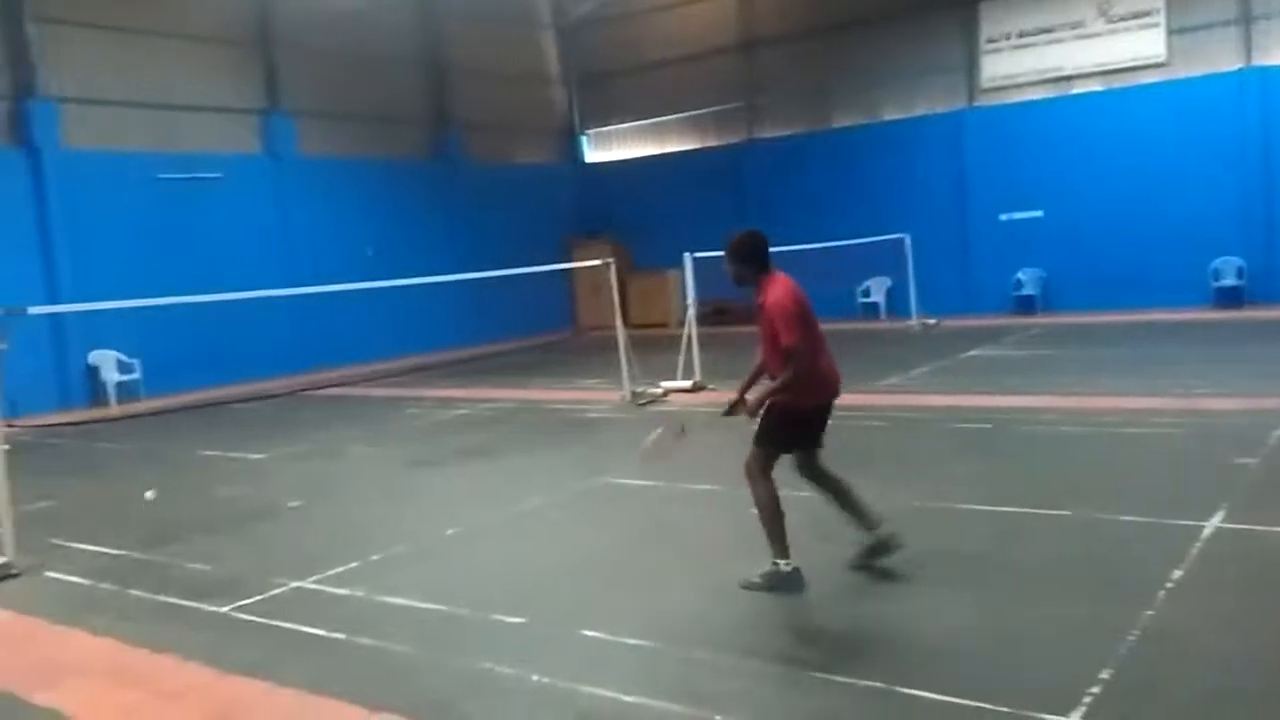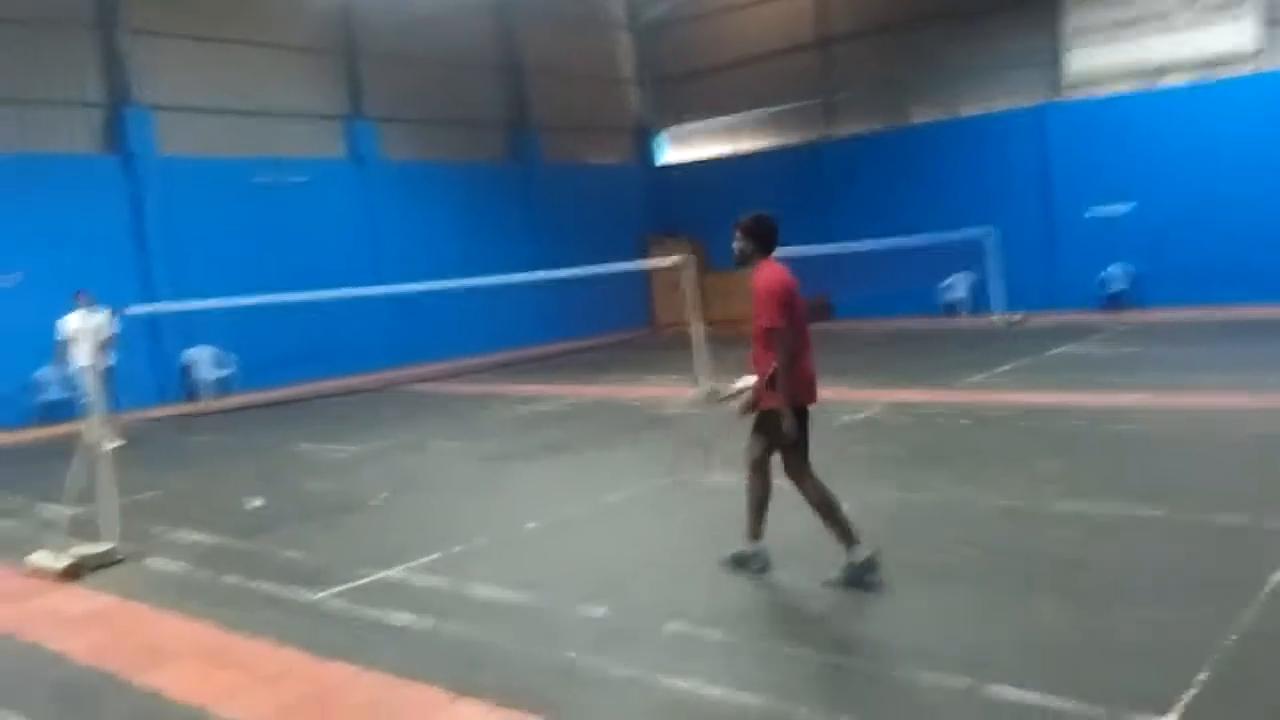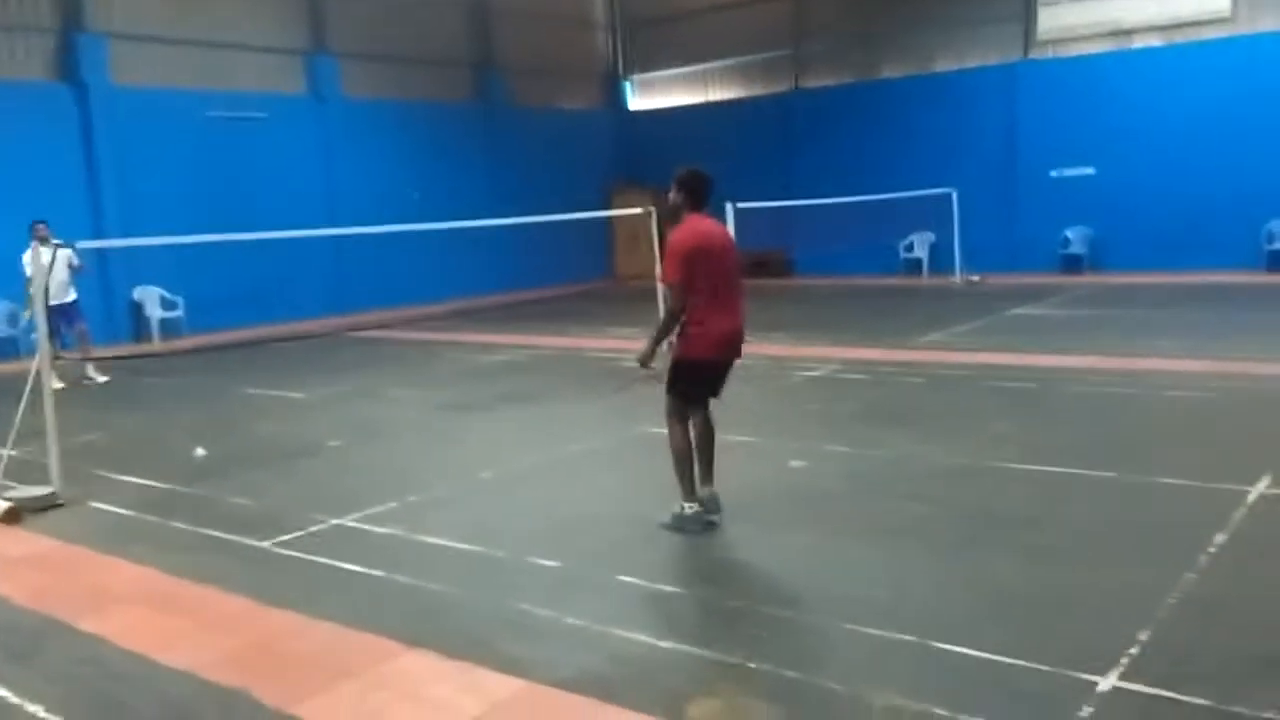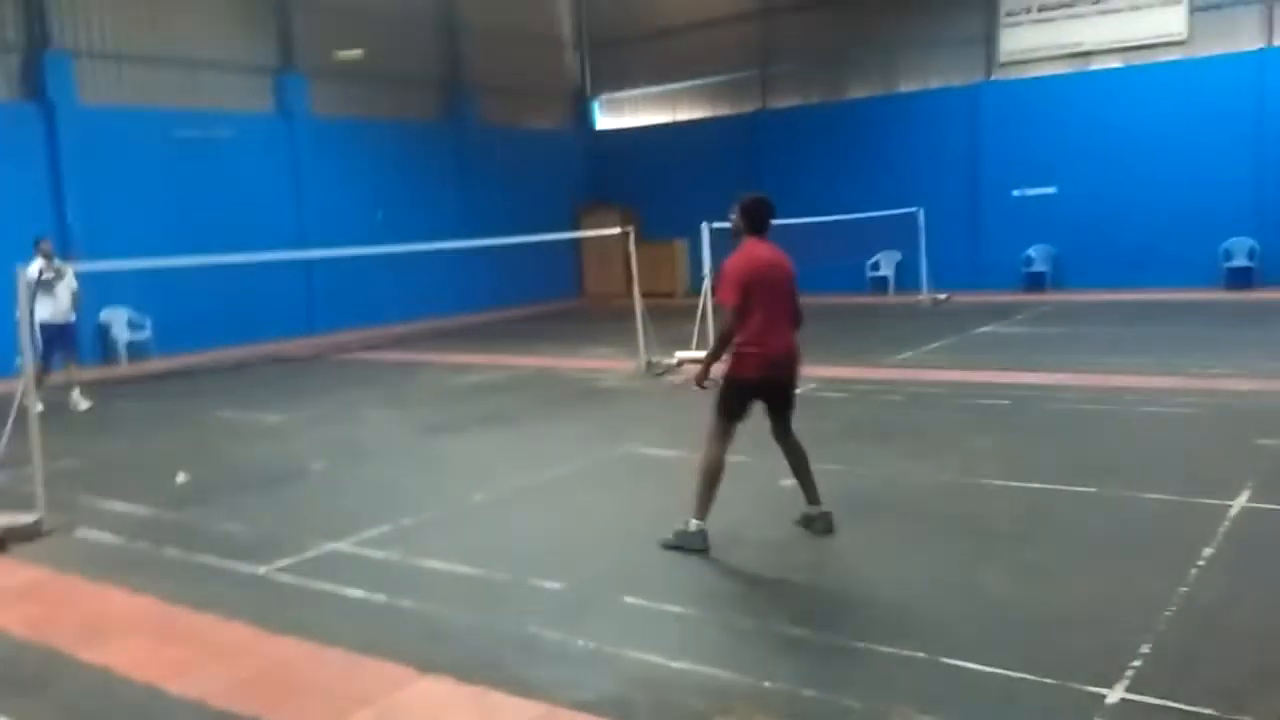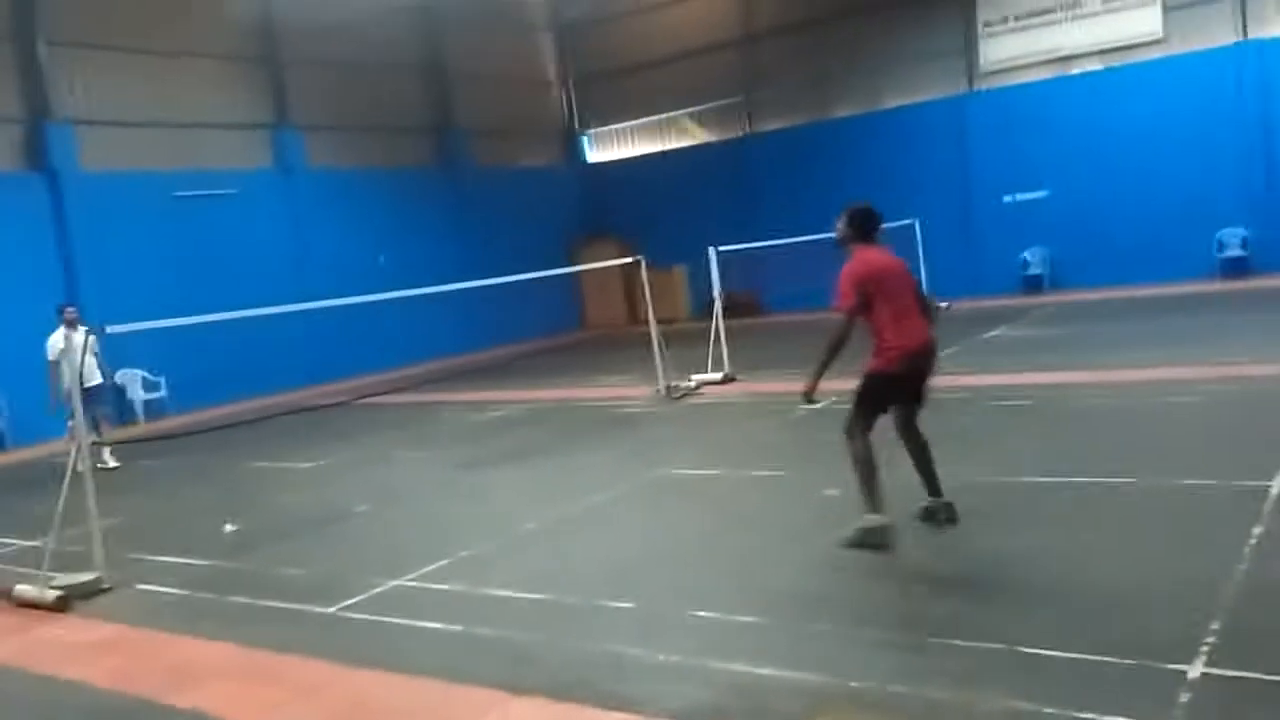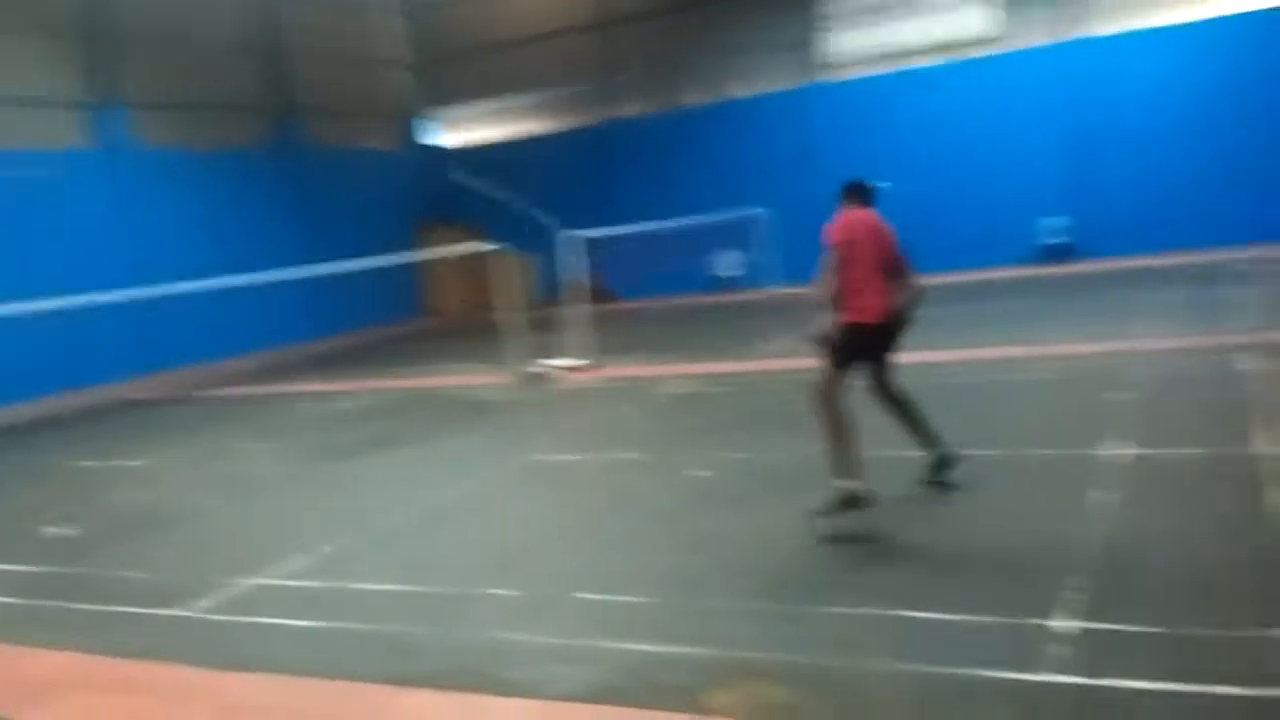
dt=0.5s
person 1, frame 1
left shoulder: (779, 299)
right shoulder: (772, 288)
left elbow: (800, 364)
right elbow: (771, 352)
left wrist: (762, 399)
right wrist: (744, 390)
left hip: (802, 393)
right hip: (816, 390)
left knee: (756, 469)
right knee: (809, 467)
left ankle: (784, 568)
right ankle: (876, 531)
person 1, frame 2
left shoulder: (768, 283)
right shoulder: (771, 277)
left elbow: (785, 351)
left wrist: (785, 408)
right wrist: (758, 390)
left hip: (785, 393)
right hip: (777, 391)
left knee: (799, 473)
right knee: (756, 460)
left ankle: (859, 556)
right ankle: (754, 549)
person 1, frame 3
left shoulder: (681, 238)
right shoulder: (721, 234)
left elbow: (677, 304)
left wrist: (652, 346)
left hip: (699, 341)
right hip: (730, 337)
left knee: (677, 418)
right knee: (700, 411)
left ankle: (690, 509)
right ankle: (708, 495)
person 1, frame 4
left shoulder: (738, 263)
right shoulder: (782, 261)
left elbow: (731, 325)
right elbow: (795, 317)
left wrist: (707, 364)
left hip: (750, 361)
right hip: (784, 360)
left knee: (718, 437)
right knee: (783, 432)
left ankle: (696, 527)
right ankle: (816, 510)
person 1, frame 5
left shoulder: (853, 270)
right shoulder: (894, 261)
left elbow: (843, 331)
right elbow: (926, 308)
left wrist: (816, 378)
left hip: (892, 358)
right hip: (922, 351)
left knee: (856, 430)
right knee: (906, 424)
left ankle: (875, 522)
right ankle: (938, 503)
person 1, frame 6
left shoulder: (844, 221)
right shoulder: (885, 231)
left elbow: (833, 268)
right elbow: (909, 288)
left wrist: (827, 319)
right wrist: (897, 322)
left hip: (859, 317)
right hip: (886, 316)
left knee: (826, 391)
right knee: (882, 385)
left ankle: (848, 485)
right ankle: (938, 452)
